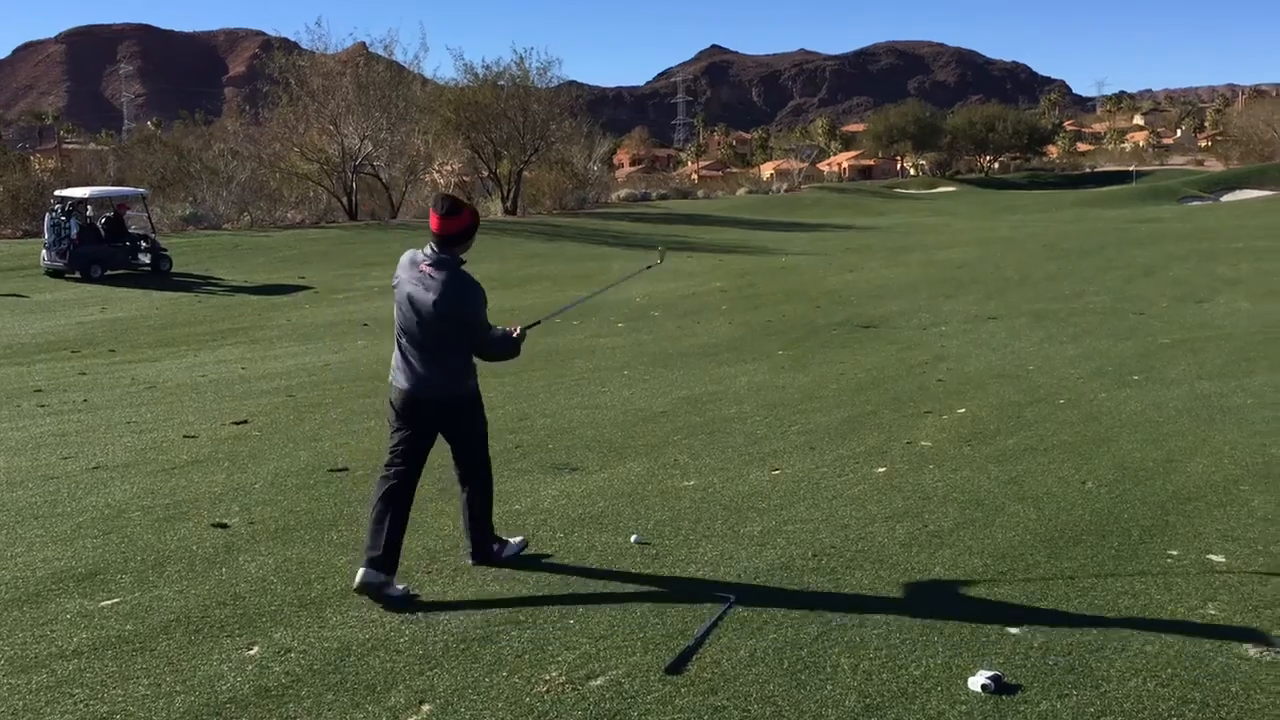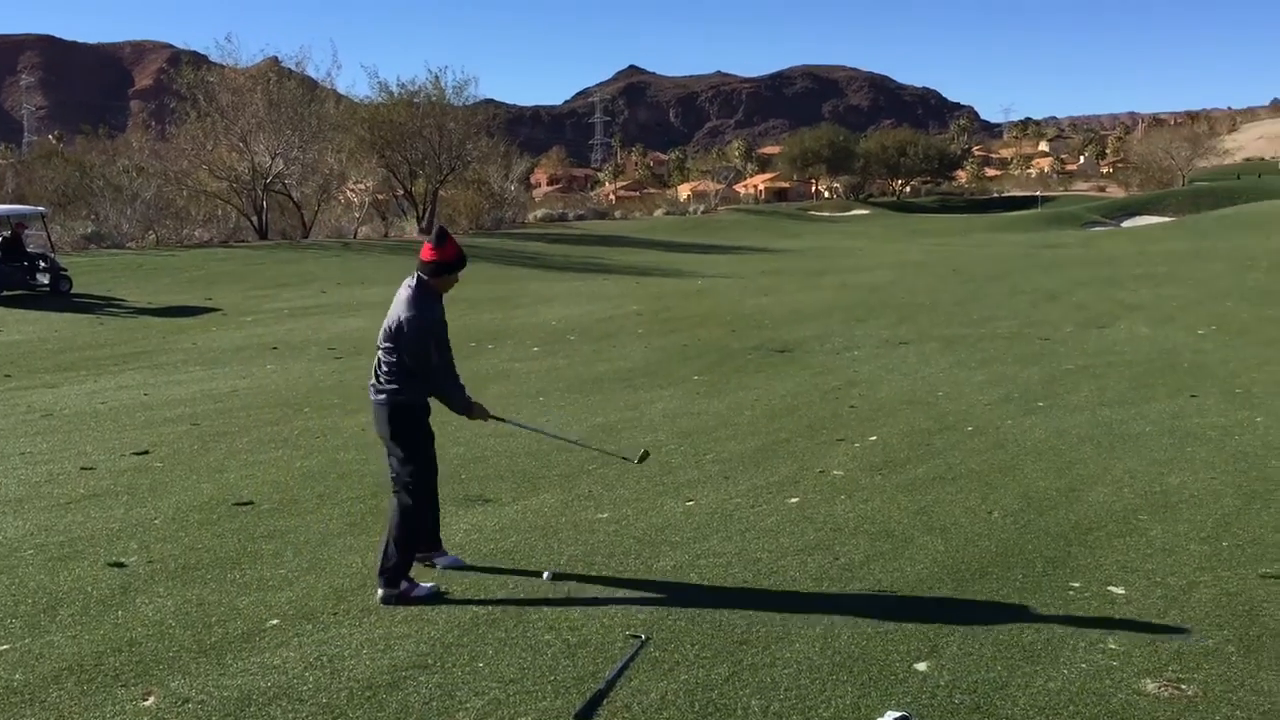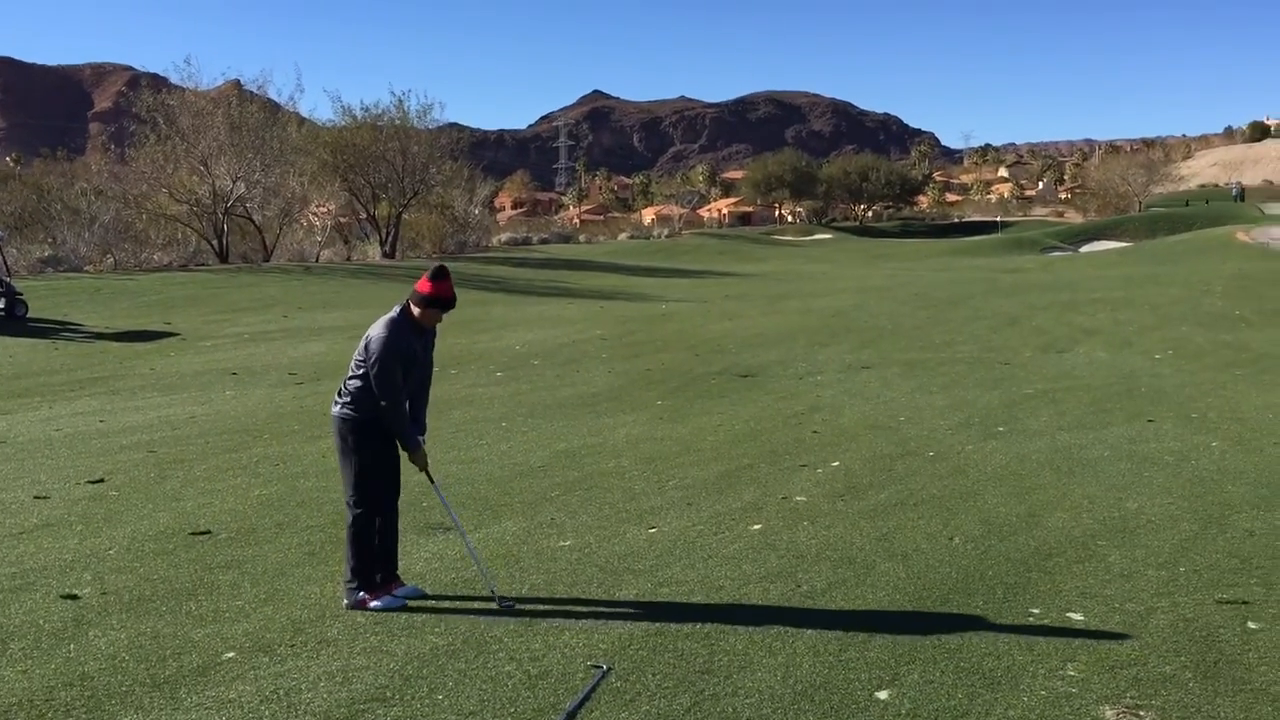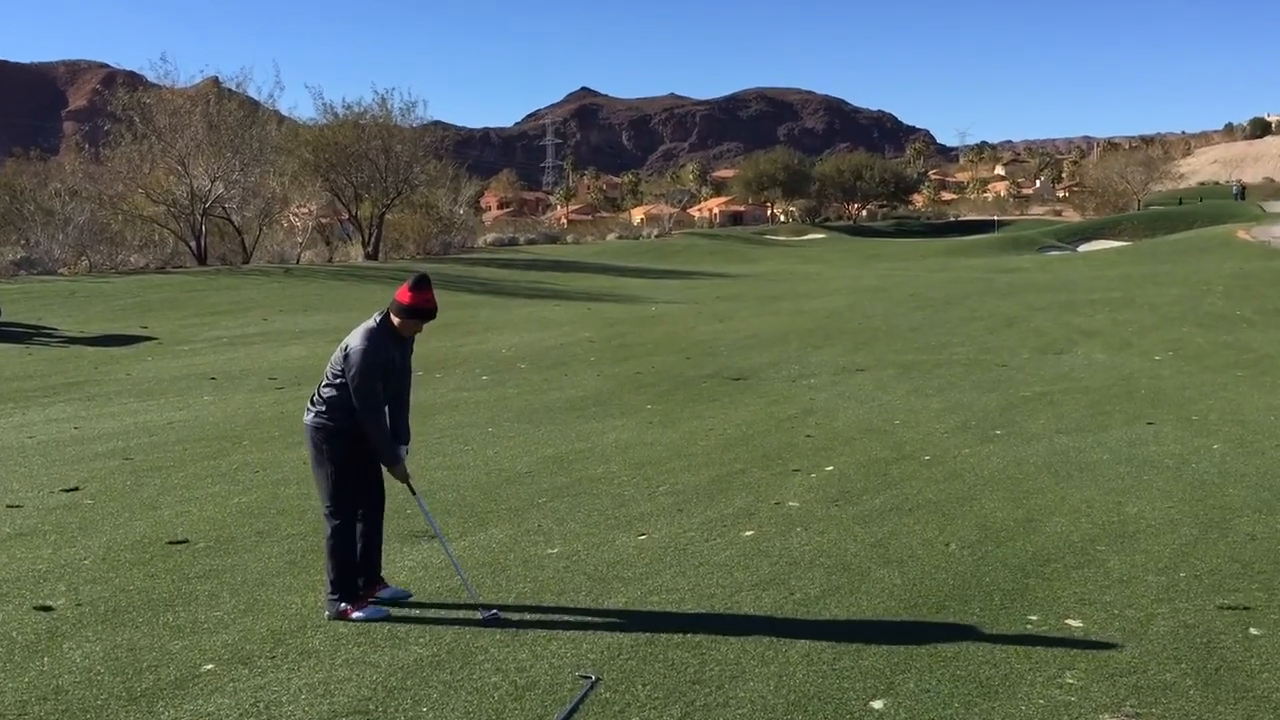
dt=0.7s
person 1, frame 1
left shoulder: (406, 264)
right shoulder: (465, 288)
right elbow: (485, 347)
left wrist: (498, 335)
right wrist: (512, 342)
left hip: (408, 390)
right hip: (454, 395)
left knee: (398, 475)
right knee: (474, 472)
left ankle: (377, 567)
right ankle: (485, 547)
person 1, frame 2
left shoulder: (426, 294)
right shoulder: (413, 314)
left elbow: (440, 356)
right elbow: (430, 374)
left wrist: (461, 397)
right wrist: (464, 405)
left hip: (406, 400)
right hip: (398, 405)
left knee: (425, 475)
right knee: (411, 487)
left ankle: (427, 546)
right ankle: (393, 580)
person 1, frame 3
left shoulder: (424, 330)
right shoulder: (386, 336)
left elbow: (419, 386)
right elbow: (390, 399)
left wrist: (417, 436)
right wrist: (411, 446)
left hip: (380, 421)
right hip: (356, 421)
left knee: (387, 501)
right knee: (364, 504)
left ankle: (385, 578)
right ankle: (358, 589)
person 1, frame 4
left shoulder: (401, 338)
right shoulder: (366, 346)
left elbow: (399, 393)
right elbow: (371, 410)
left wrist: (400, 446)
right wrist: (392, 460)
left hip: (355, 428)
right hip: (330, 429)
left knee: (373, 503)
right knee: (343, 513)
left ankle: (369, 582)
right ankle: (341, 599)
